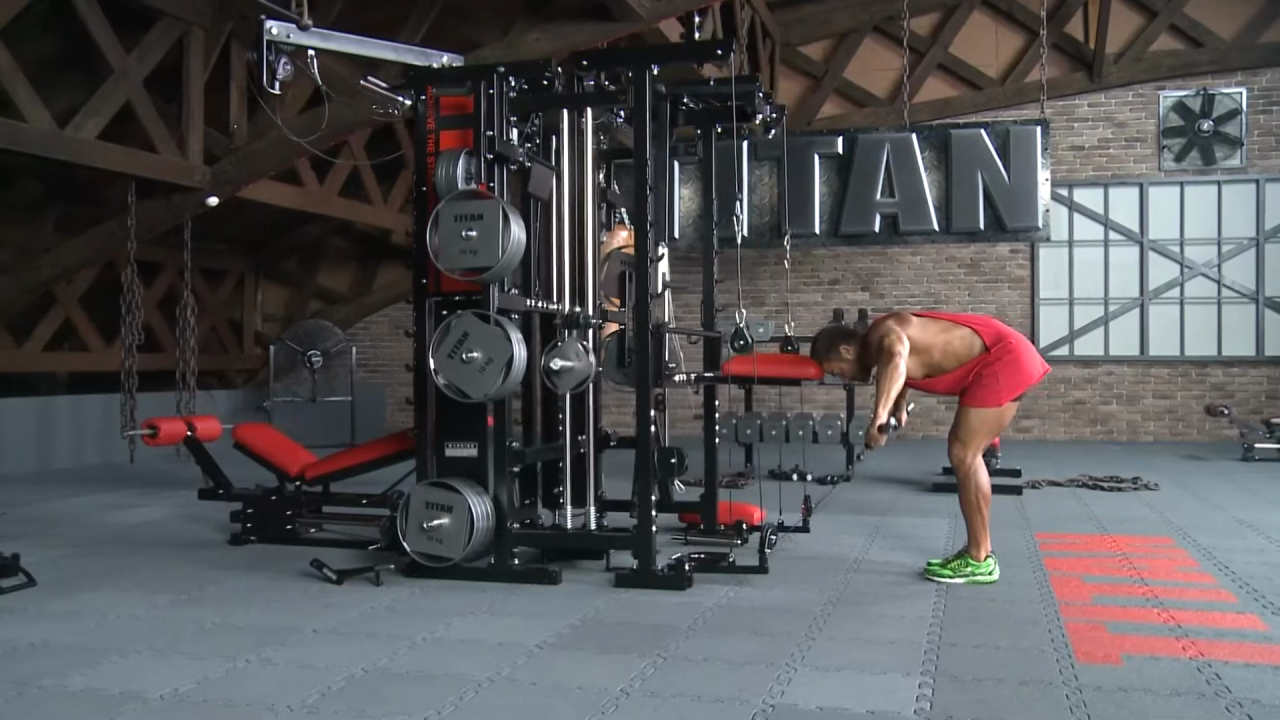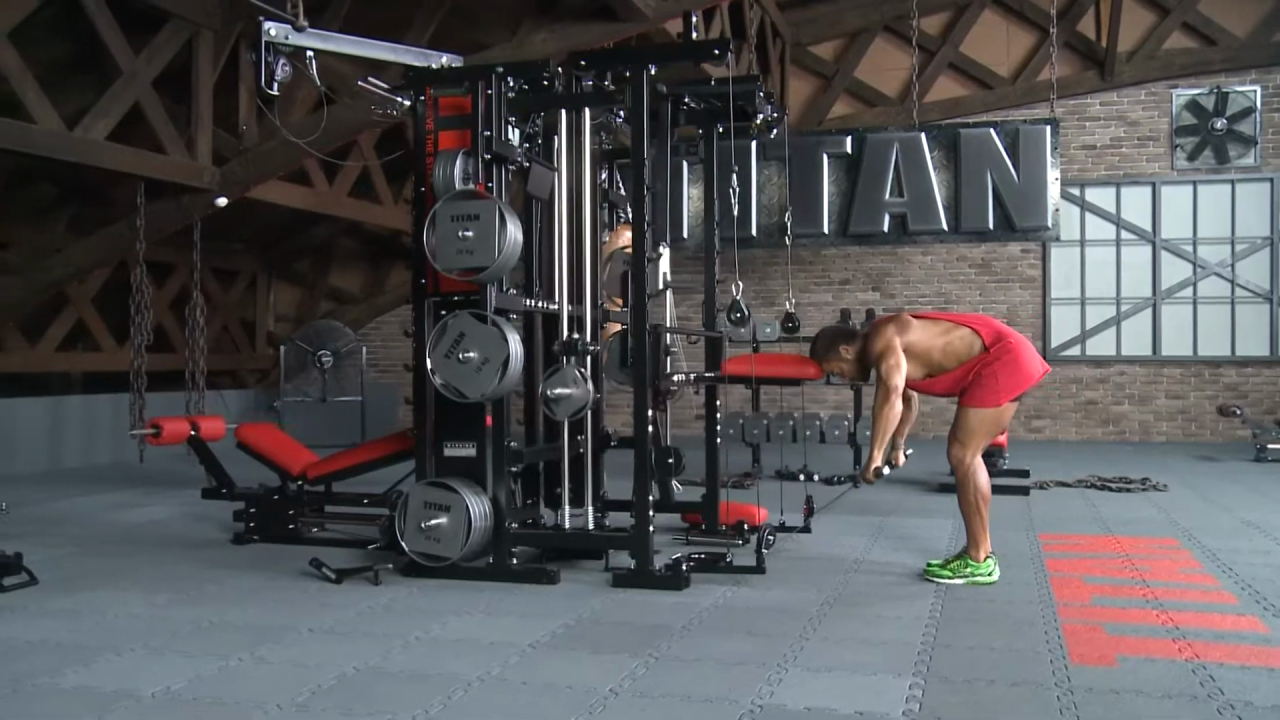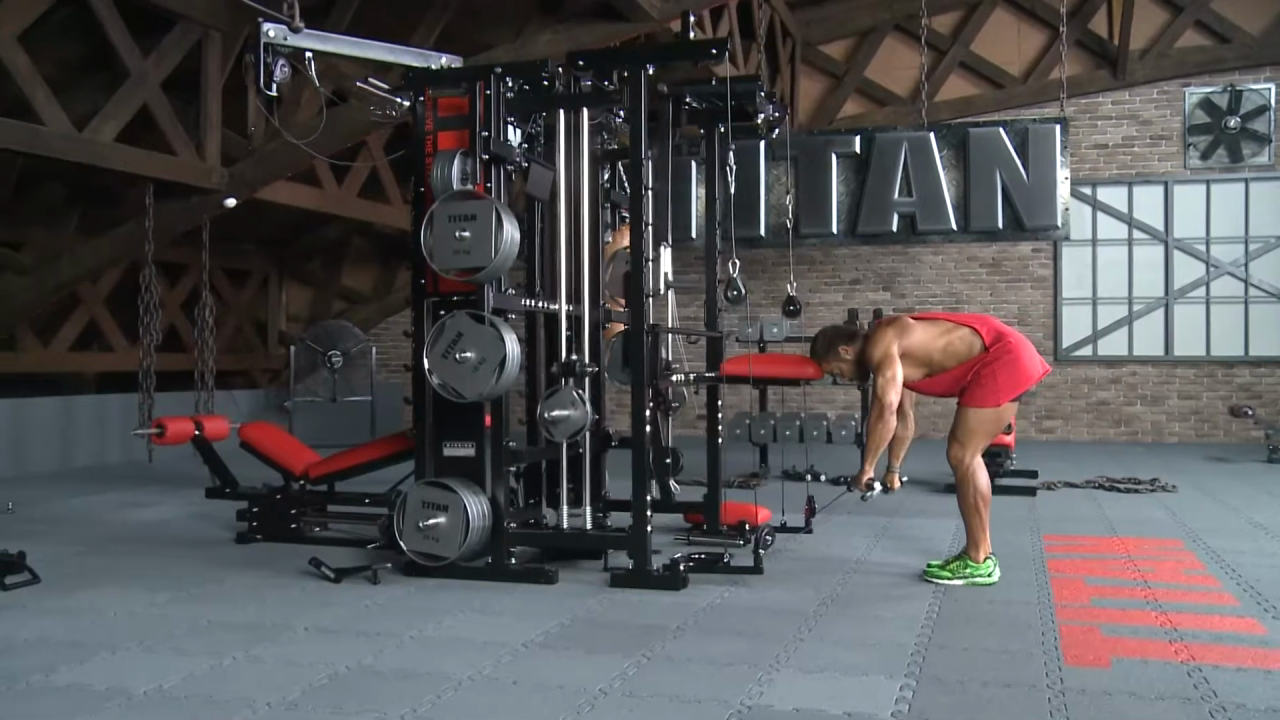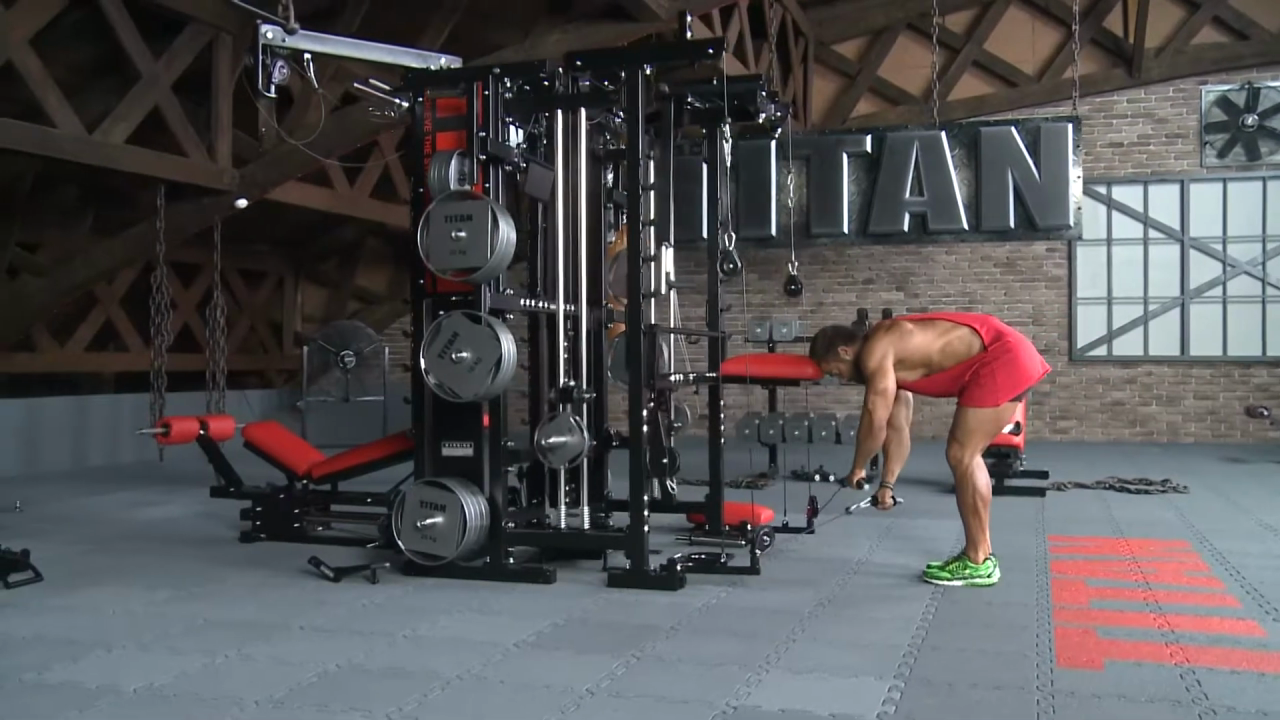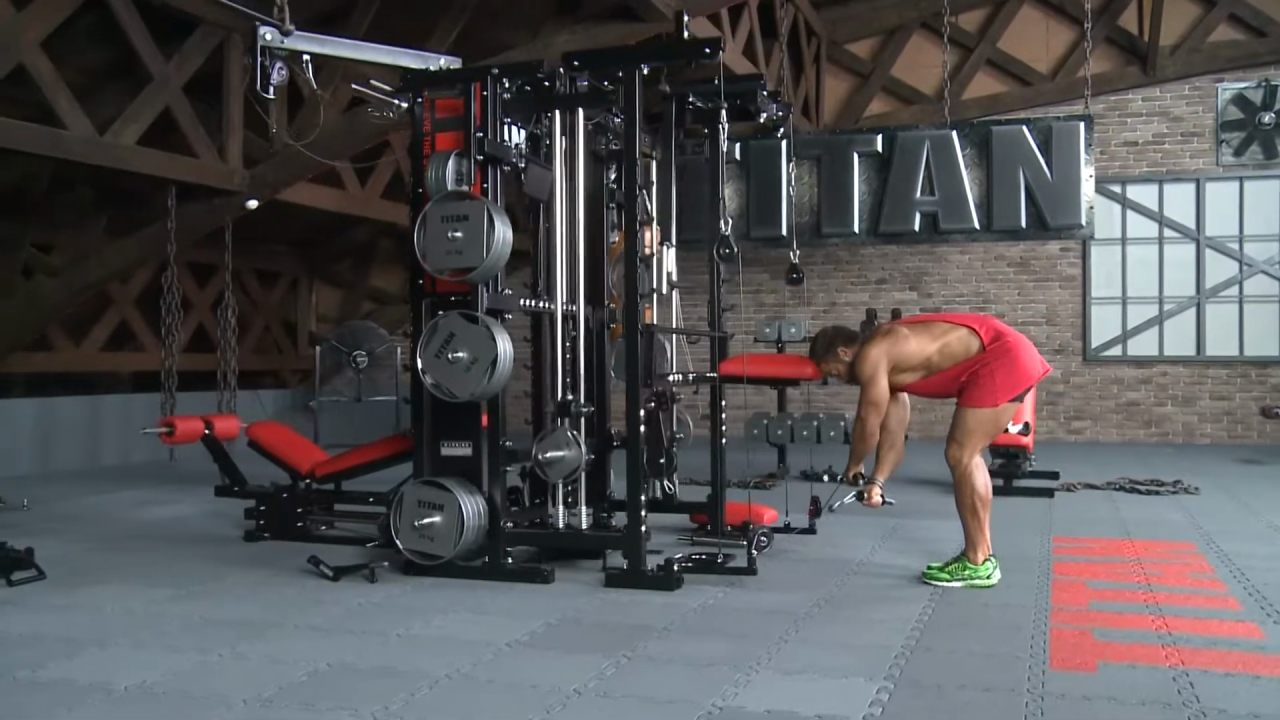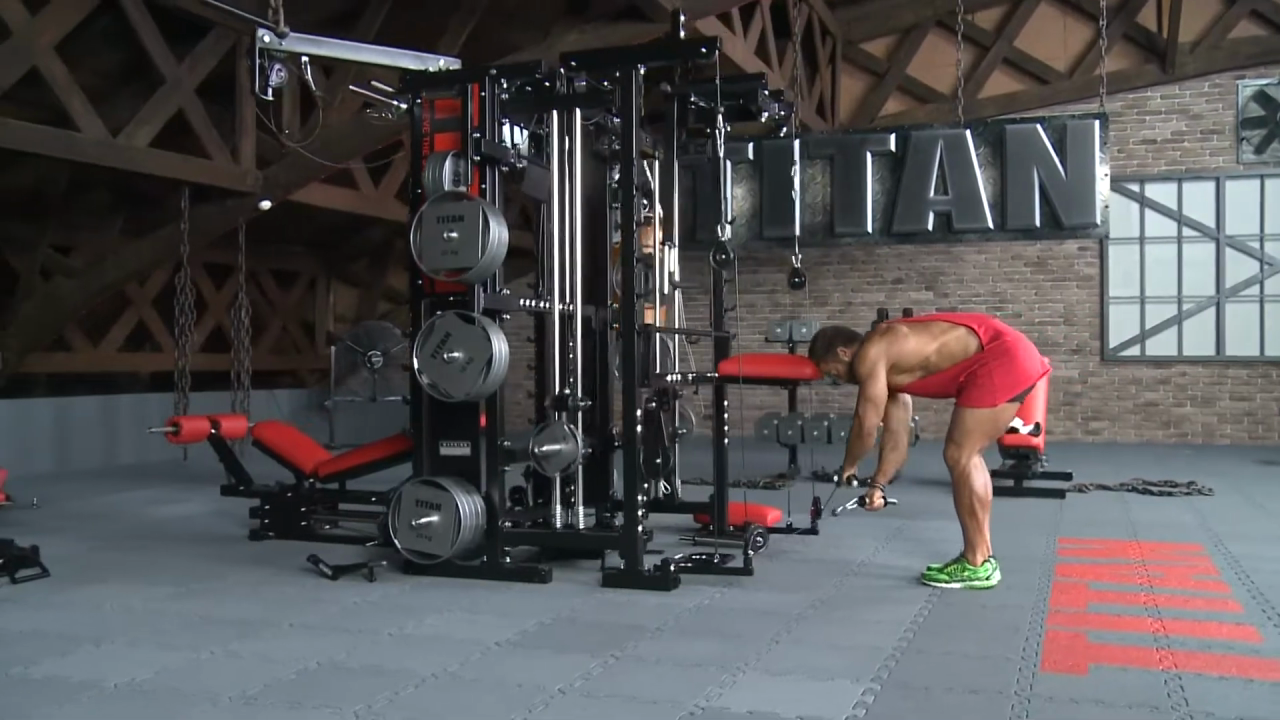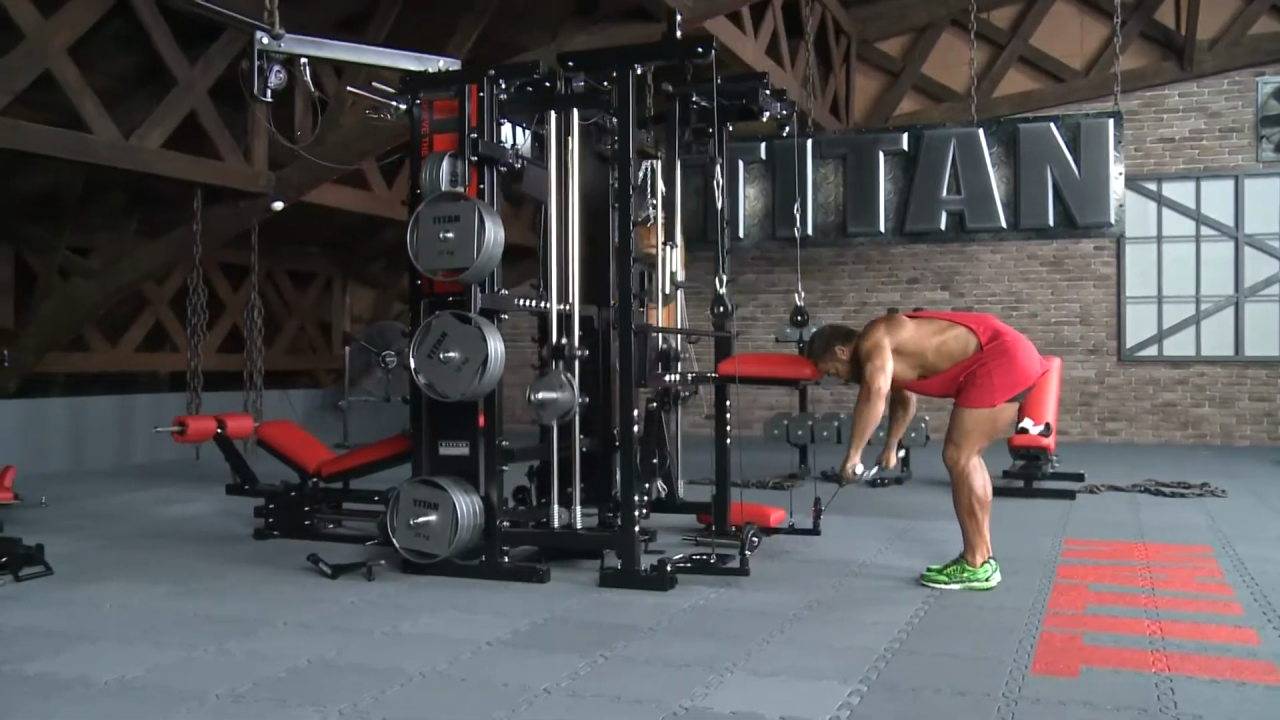
dt=0.3s
person 1, frame 1
left shoulder: (879, 336)
right shoulder: (881, 341)
left elbow: (896, 358)
right elbow: (905, 370)
left wrist: (878, 418)
right wrist: (899, 410)
left hip: (1003, 360)
right hip: (1005, 356)
left knee: (963, 456)
right knee: (966, 454)
left ankle: (979, 561)
right ankle: (980, 552)
person 1, frame 2
left shoulder: (879, 342)
right shoulder: (889, 345)
left elbow: (891, 394)
right elbow: (906, 398)
left wrist: (876, 455)
right wrist: (898, 446)
left hip: (1002, 360)
right hip: (1007, 356)
left knee: (962, 456)
right knee: (966, 455)
left ankle: (979, 562)
right ankle: (979, 552)
person 1, frame 3
left shoulder: (879, 346)
right shoulder: (892, 357)
left elbow: (885, 409)
right elbow: (903, 415)
left wrist: (867, 468)
right wrist: (893, 468)
left hip: (1003, 360)
right hip: (1006, 356)
left knee: (962, 456)
right knee: (966, 455)
left ankle: (979, 563)
right ankle: (980, 554)
person 1, frame 4
left shoulder: (875, 351)
right shoulder: (890, 361)
left elbow: (875, 421)
right elbow: (897, 427)
left wrist: (858, 469)
right wrist: (887, 484)
left hip: (1001, 360)
right hip: (1007, 356)
left knee: (961, 456)
right knee: (967, 455)
left ankle: (978, 563)
right ankle: (980, 554)
person 1, frame 5
left shoulder: (872, 356)
right shoulder: (889, 361)
left elbow: (868, 425)
right elbow: (892, 433)
left wrist: (853, 466)
right wrist: (876, 482)
left hip: (1002, 360)
right hip: (1009, 355)
left knee: (960, 456)
right knee: (967, 455)
left ankle: (978, 564)
right ankle: (981, 556)
person 1, frame 6
left shoulder: (871, 354)
right shoulder: (887, 365)
left elbow: (866, 424)
right elbow: (896, 434)
left wrist: (848, 467)
right wrist: (878, 485)
left hip: (1001, 360)
right hip: (1009, 355)
left knee: (959, 457)
right knee: (967, 456)
left ankle: (977, 566)
right ankle: (981, 557)
person 1, frame 7
left shoulder: (871, 342)
right shoulder: (886, 349)
left elbow: (875, 387)
right elbow: (902, 393)
left wrist: (854, 454)
right wrist: (891, 446)
left hip: (1000, 360)
right hip: (1008, 354)
left knee: (959, 458)
right knee: (967, 457)
left ankle: (977, 567)
right ankle: (982, 559)
